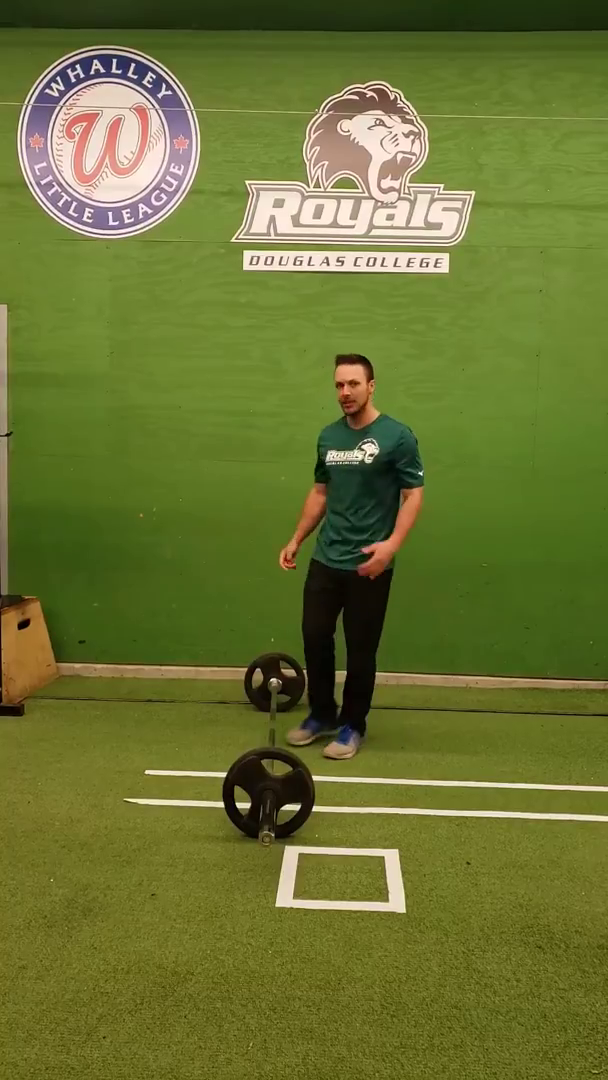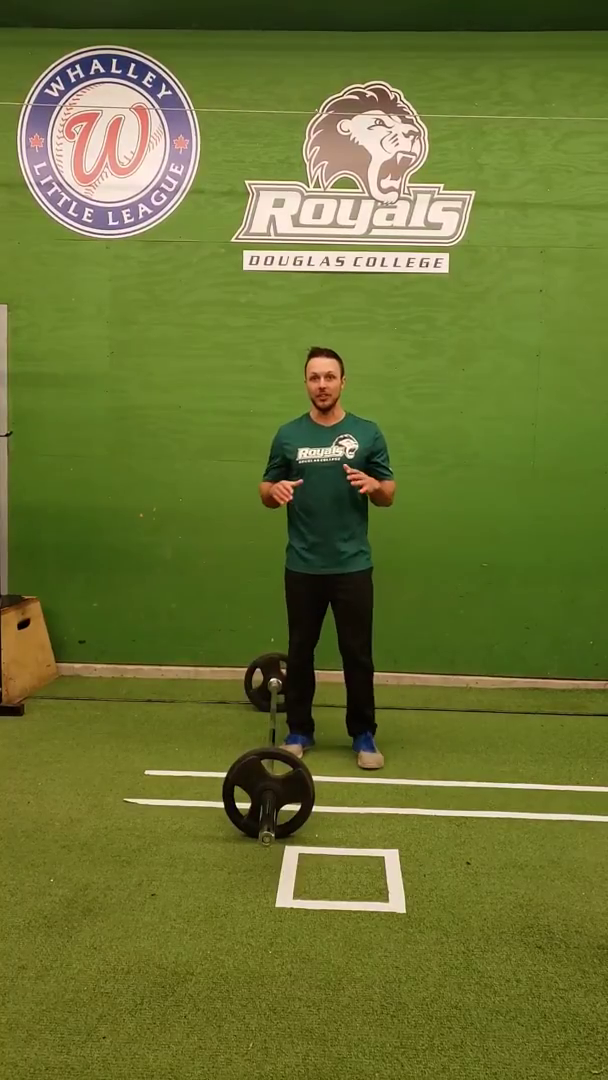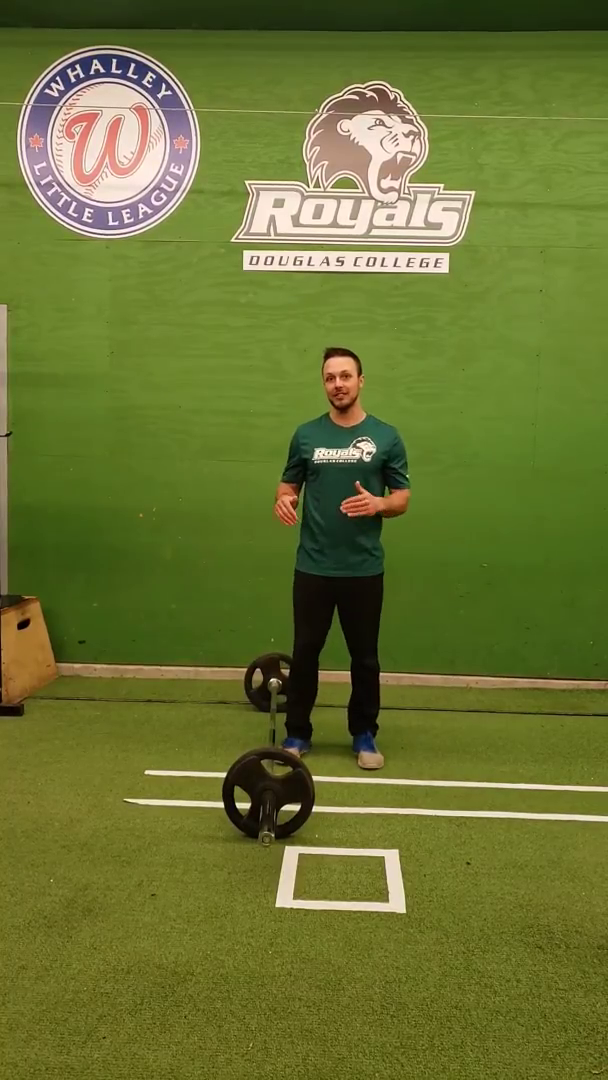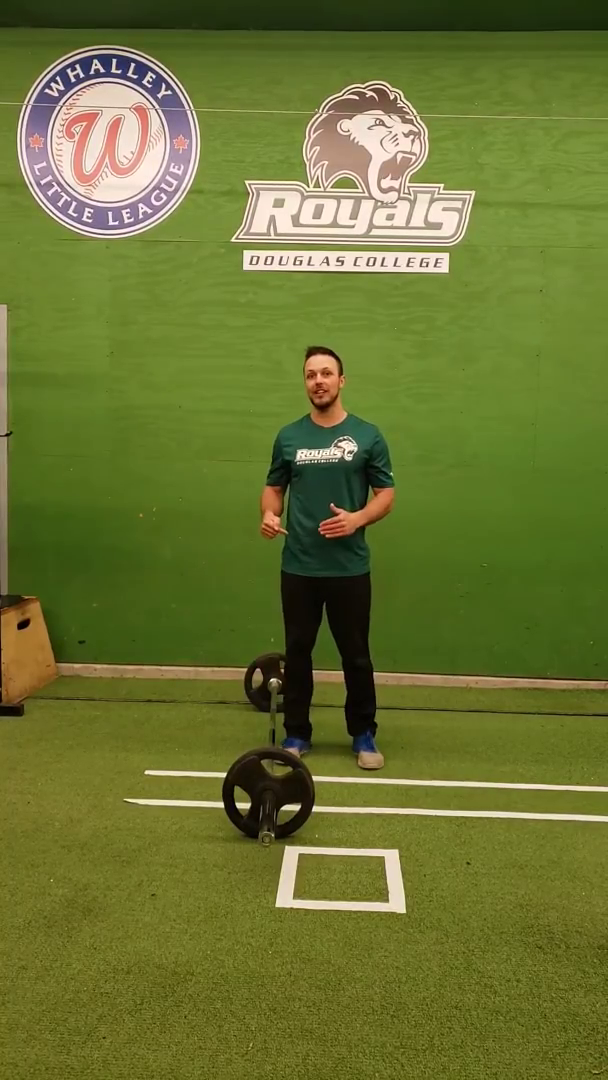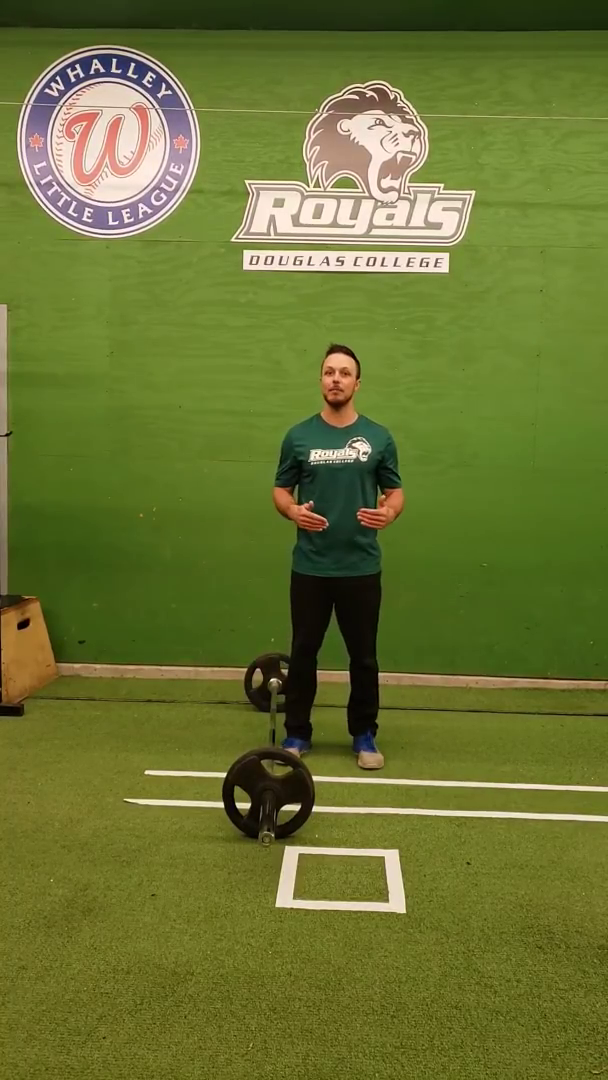
dt=1s
person 1, frame 1
left shoulder: (397, 436)
right shoulder: (329, 436)
left elbow: (413, 495)
left wrist: (393, 543)
right wrist: (296, 539)
left hip: (369, 564)
right hip: (325, 559)
left knee: (361, 648)
right knee: (314, 639)
left ankle: (352, 725)
right ankle: (320, 714)
person 1, frame 2
left shoulder: (367, 433)
right shoulder: (288, 435)
left elbow: (388, 494)
right elbow: (267, 490)
left wrist: (371, 485)
right wrist: (275, 491)
left hip: (353, 565)
right hip: (302, 565)
left knee: (357, 653)
right knee: (300, 650)
left ankle: (363, 734)
right ankle: (299, 730)
person 1, frame 3
left shoulder: (386, 437)
right shoulder: (306, 434)
left elbow: (402, 499)
right elbow: (289, 485)
left wrist: (377, 505)
right wrist: (283, 501)
left hip: (363, 568)
right hip: (312, 567)
left knee: (364, 656)
right knee: (305, 652)
left ankle: (364, 734)
right ankle: (297, 733)
person 1, frame 4
left shoulder: (367, 436)
right shoulder: (288, 436)
left elbow: (385, 494)
right elbow: (274, 487)
left wrist: (358, 518)
right wrist: (269, 514)
left hip: (350, 568)
right hip: (298, 567)
left knee: (356, 655)
right knee: (297, 652)
left ankle: (363, 735)
right ankle: (296, 733)
person 1, frame 5
left shoulder: (378, 438)
right shoulder: (298, 436)
left elbow: (395, 491)
right elbow: (281, 490)
left wrist: (389, 512)
right wrist: (293, 511)
left hip: (361, 568)
right hip: (310, 568)
left knee: (363, 656)
right knee: (303, 653)
left ankle: (364, 735)
right ankle: (297, 733)
